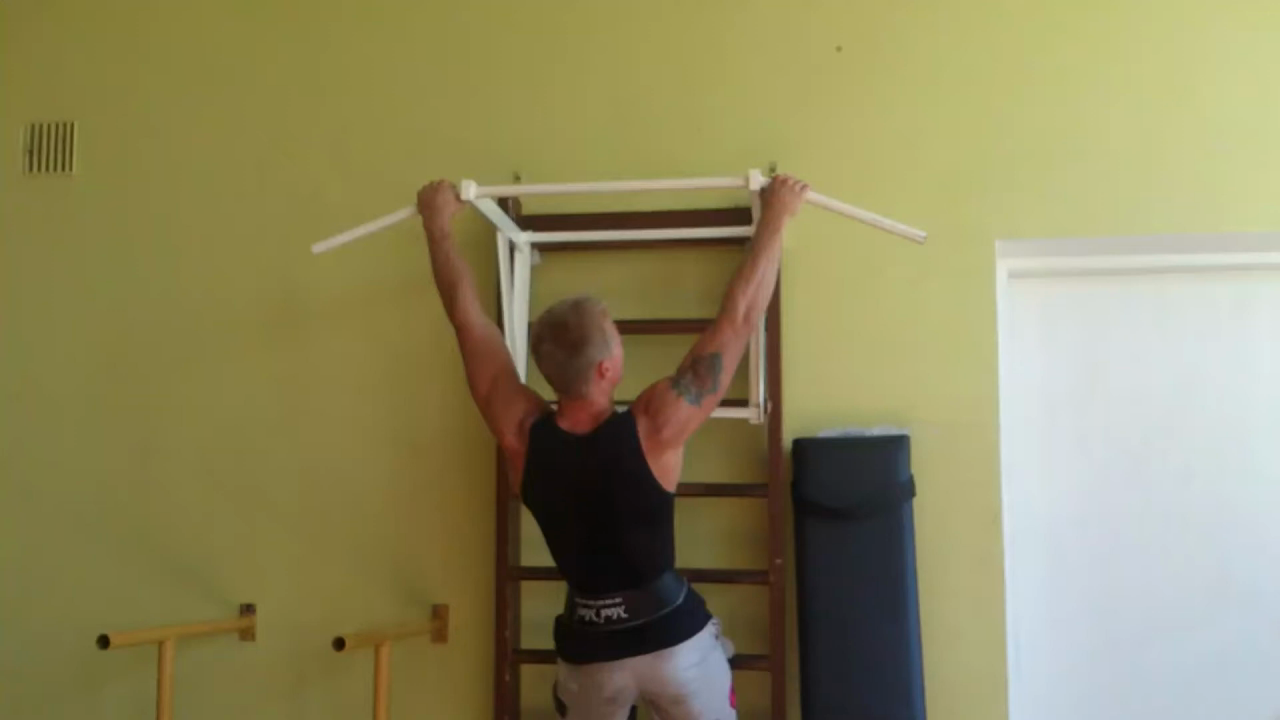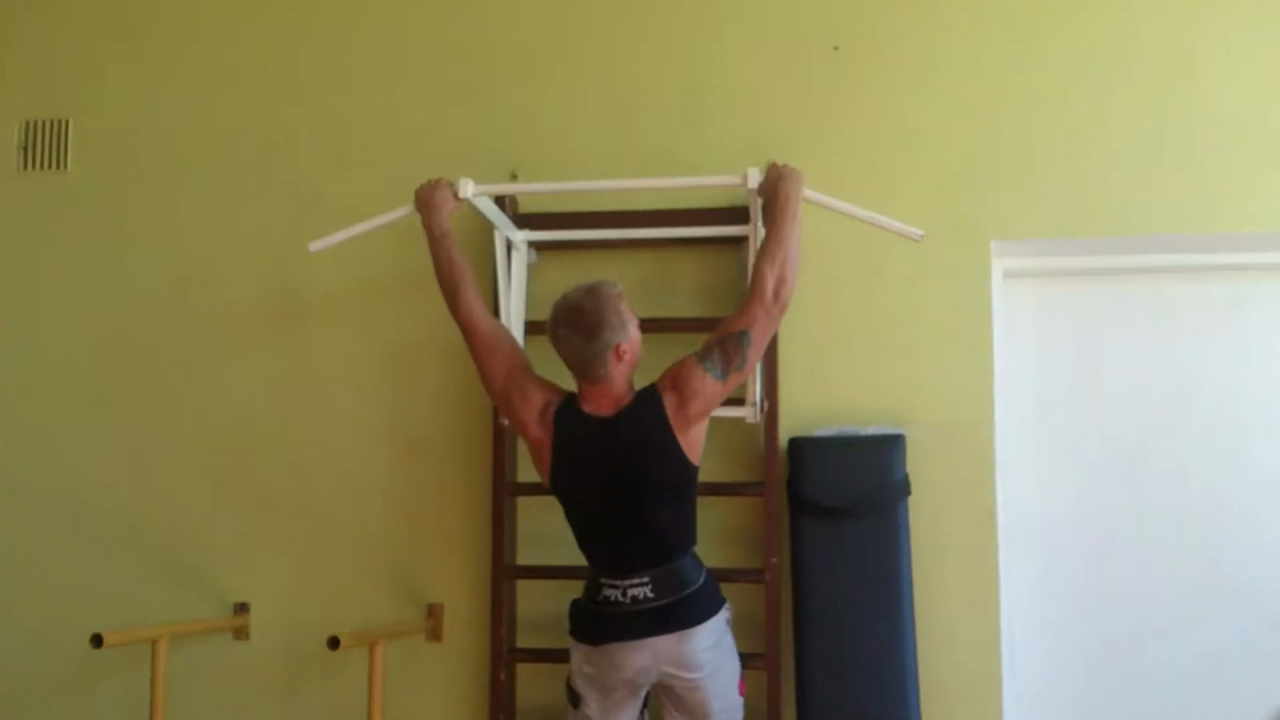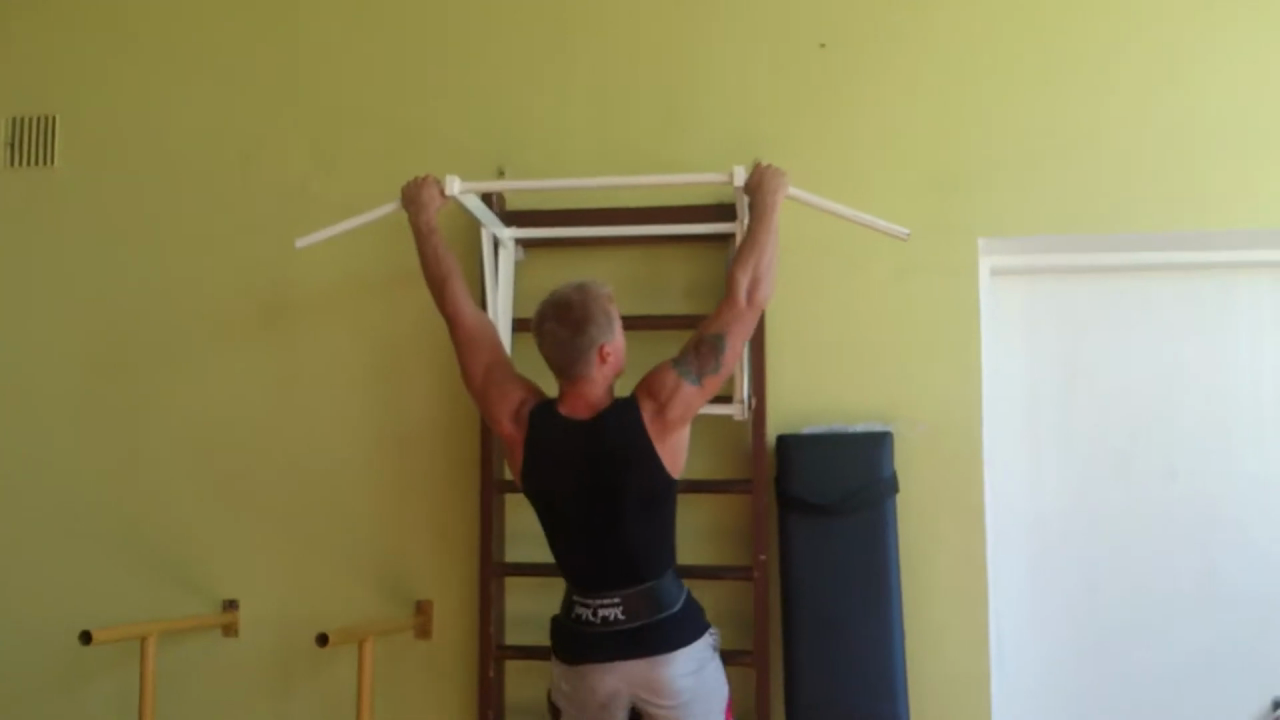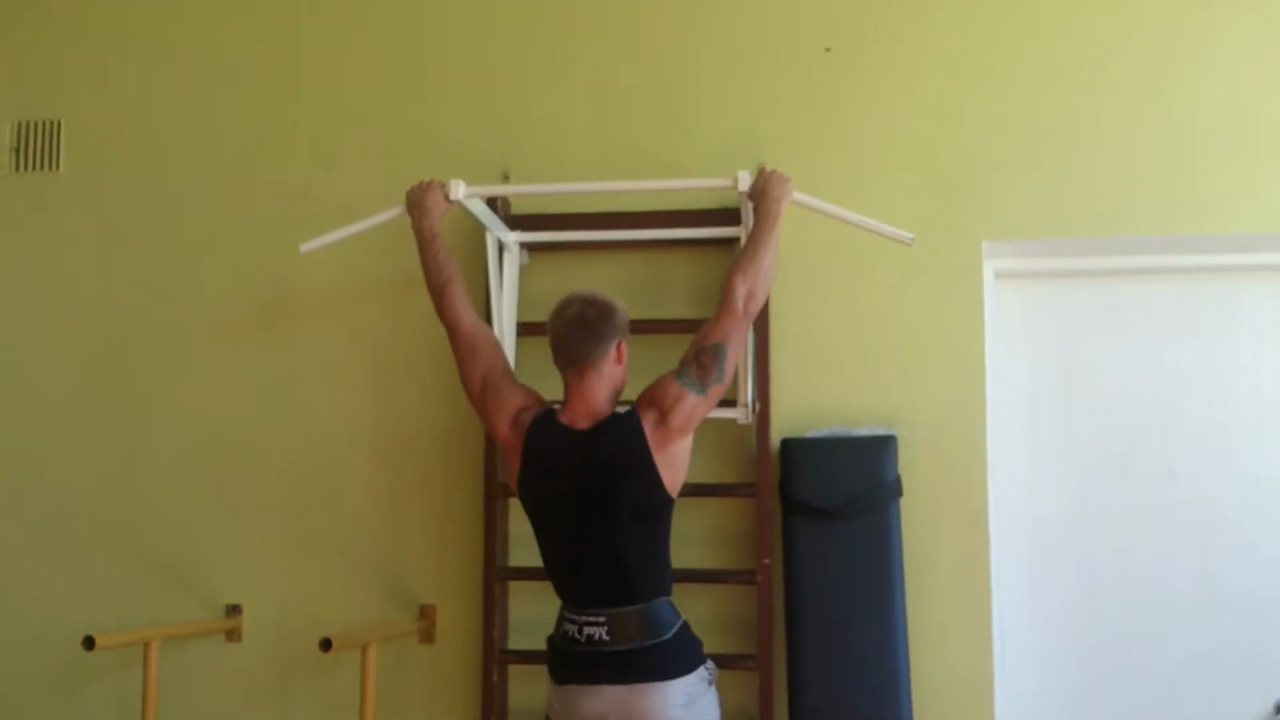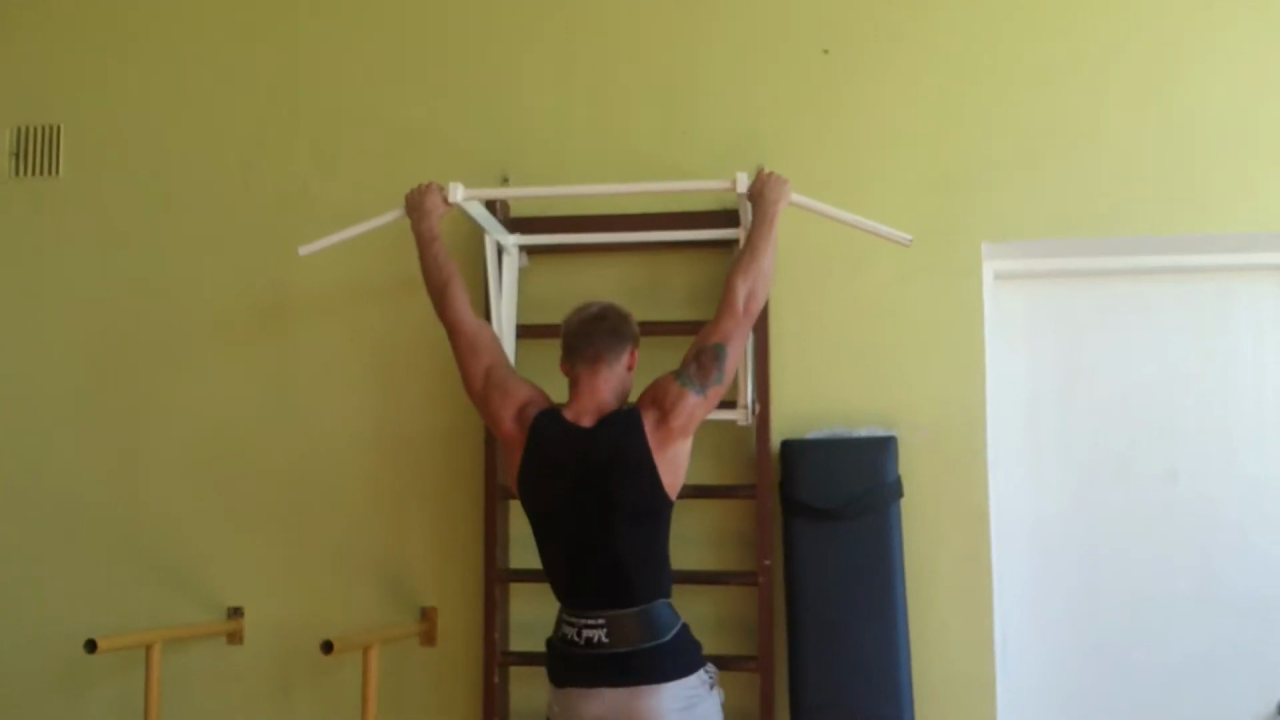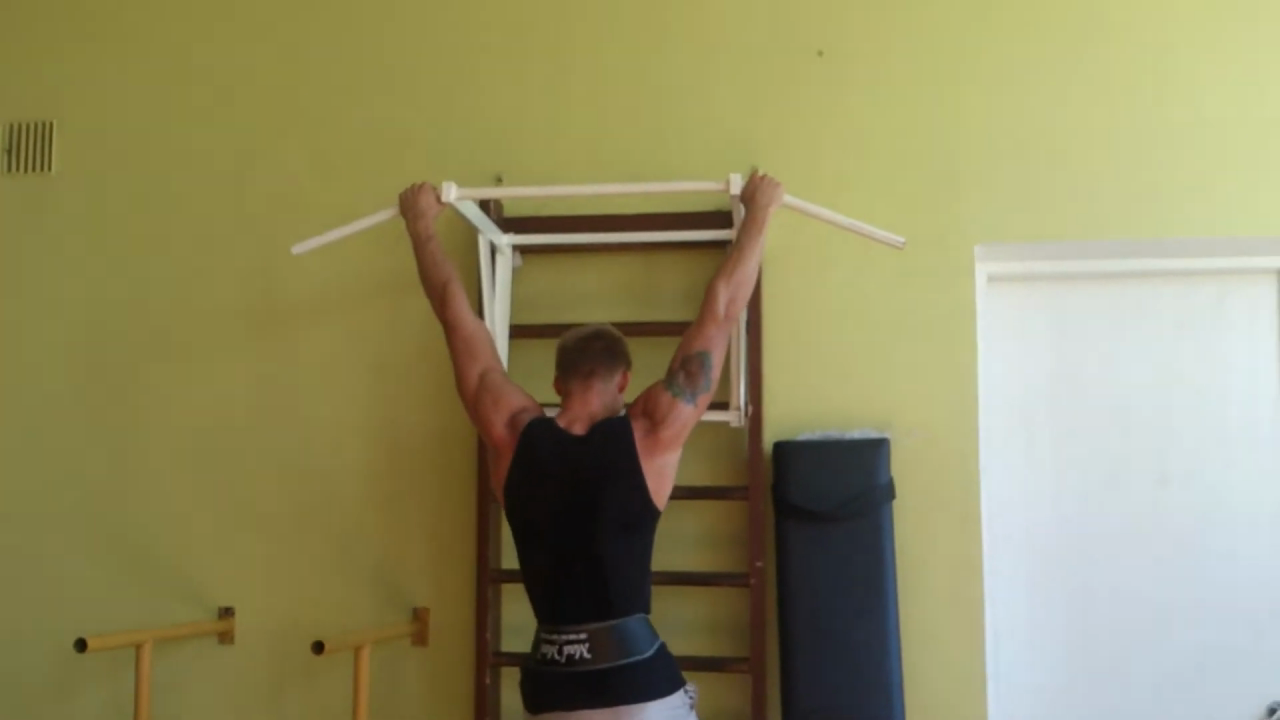
dt=0.3s
person 1, frame 1
left shoulder: (521, 436)
right shoulder: (652, 431)
left elbow: (469, 317)
right elbow: (738, 317)
left wrist: (437, 224)
right wrist: (774, 217)
left hip: (587, 647)
right hip: (673, 638)
person 1, frame 2
left shoulder: (543, 422)
right shoulder: (676, 408)
left elbow: (471, 314)
right elbow: (770, 297)
left wrist: (436, 222)
right wrist: (783, 196)
left hip: (605, 631)
right hip: (689, 623)
person 1, frame 3
left shoulder: (519, 424)
right shoulder: (658, 414)
left elbow: (460, 310)
right elbow: (745, 299)
left wrist: (423, 219)
right wrist: (766, 201)
left hip: (582, 650)
right hip: (669, 641)
person 1, frame 4
left shoulder: (520, 432)
right shoulder: (660, 426)
left elbow: (459, 317)
right elbow: (739, 307)
left wrist: (426, 223)
right wrist: (770, 208)
left hip: (577, 673)
right hip: (662, 670)
person 1, frame 5
left shoulder: (521, 427)
right shoulder: (662, 424)
left elbow: (457, 313)
right elbow: (740, 306)
left wrist: (425, 224)
right wrist: (767, 209)
person 1, frame 6
left shoulder: (511, 436)
right shoulder: (651, 436)
left elbow: (455, 313)
right elbow: (720, 312)
left wrist: (420, 225)
right wrist: (758, 211)
